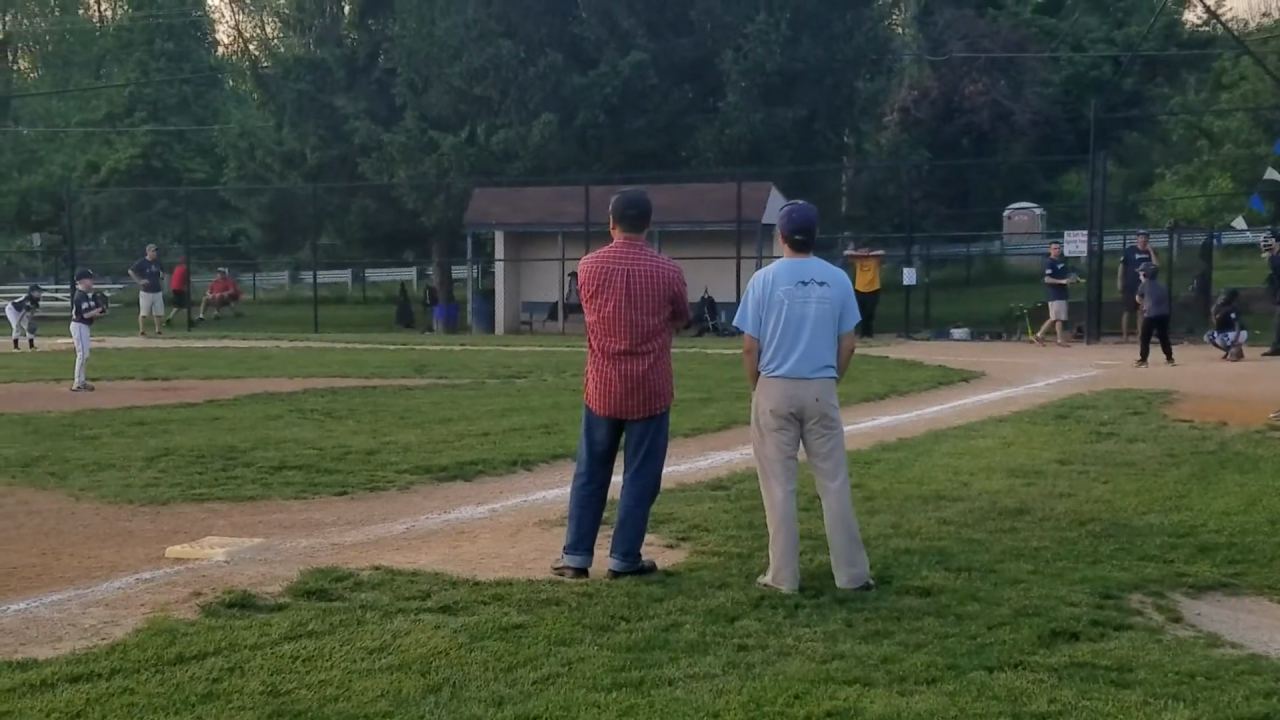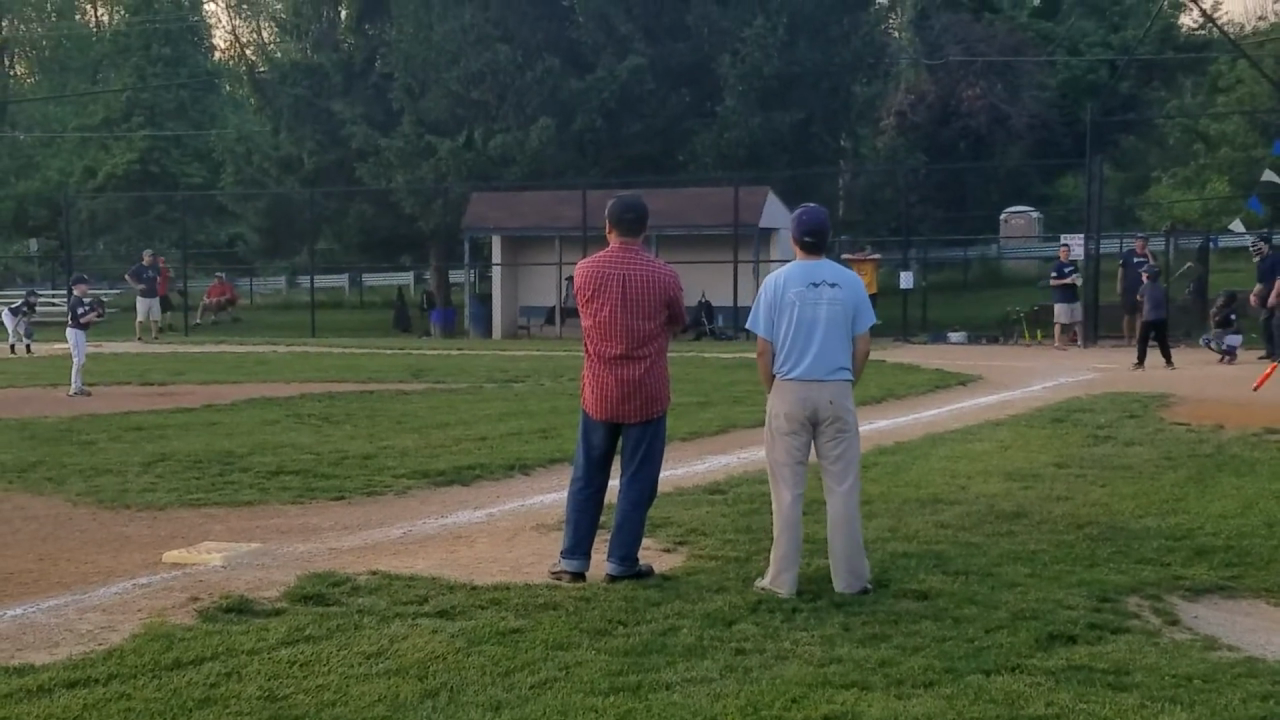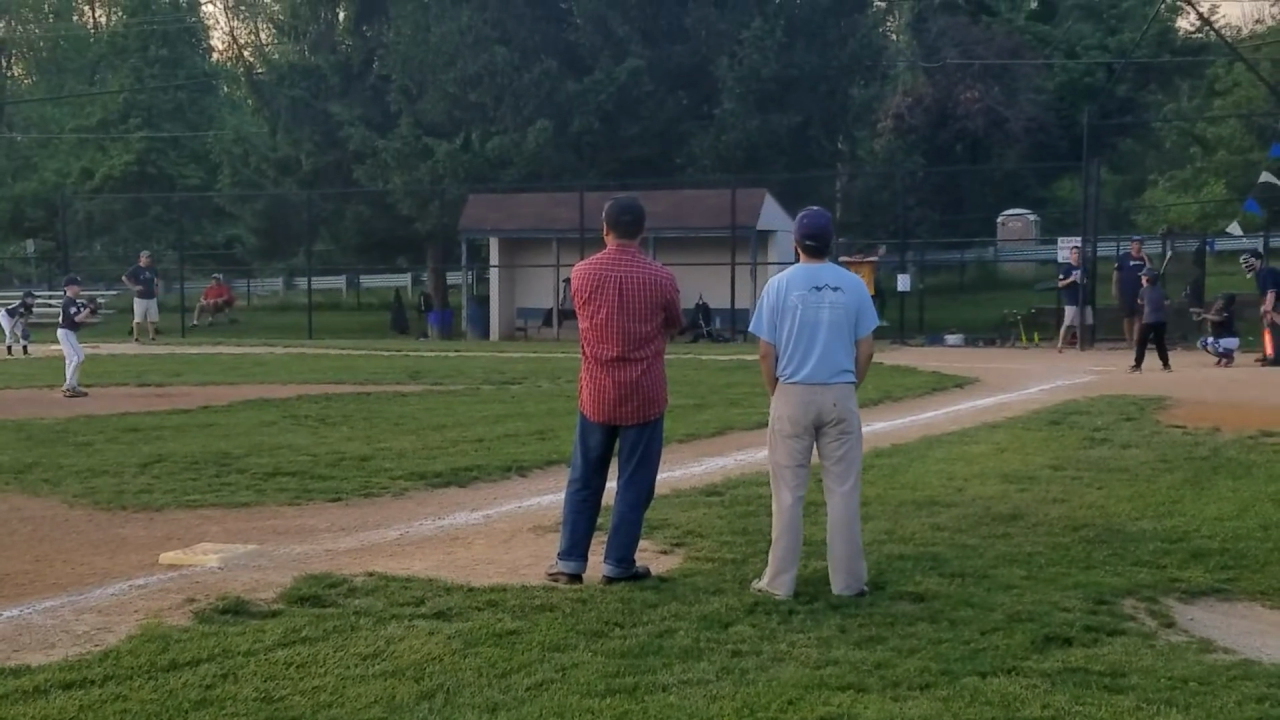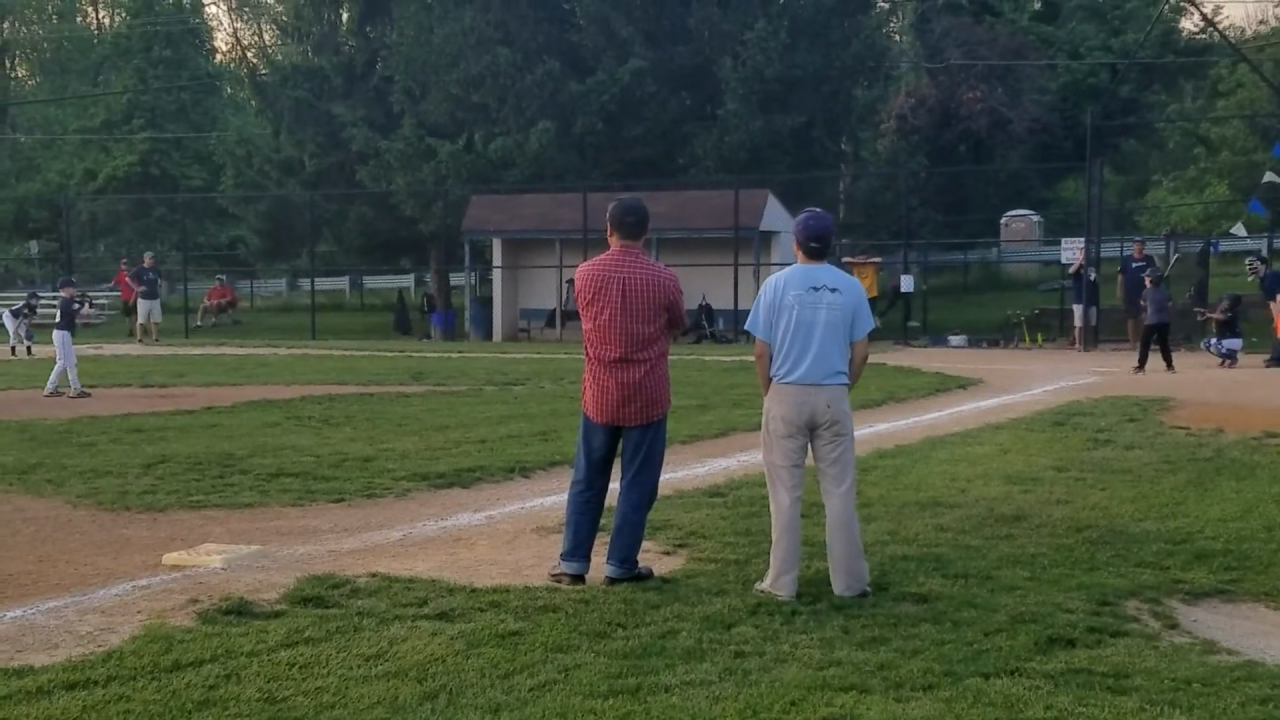
dt=0.4s
person 1, frame 1
left shoulder: (765, 279)
right shoulder: (837, 279)
left elbow: (750, 346)
right elbow: (848, 344)
left wrist: (757, 387)
left hip: (775, 391)
right hip: (821, 391)
left knee: (779, 486)
right knee: (834, 484)
left ankle: (783, 575)
right ankle: (851, 572)
person 1, frame 2
left shoulder: (777, 281)
right shoulder: (850, 281)
left elbow: (763, 349)
right elbow: (862, 347)
left wrist: (772, 392)
left hip: (789, 393)
right hip: (836, 394)
left knee: (787, 490)
right knee: (842, 489)
left ankle: (782, 579)
right ankle: (850, 578)
person 1, frame 3
left shoulder: (780, 284)
right shoulder: (854, 285)
left elbow: (766, 352)
right elbow: (866, 350)
left wrist: (776, 394)
left hip: (793, 397)
right hip: (840, 397)
left knee: (788, 492)
right knee: (843, 491)
left ankle: (779, 581)
right ankle: (847, 580)
person 1, frame 4
left shoulder: (777, 284)
right shoulder: (850, 287)
left elbow: (762, 351)
right elbow: (861, 352)
left wrist: (769, 393)
left hip: (786, 396)
right hip: (833, 398)
left knee: (786, 493)
right knee: (840, 492)
left ankle: (782, 582)
right ankle: (849, 581)
person 2, frame 1
left shoulder: (589, 266)
right shoulder: (668, 271)
right elbow: (682, 320)
left hip: (602, 387)
right hip: (650, 389)
left knee: (590, 473)
right knee: (641, 477)
left ankle: (576, 556)
right ankle: (624, 559)
person 2, frame 2
left shoulder: (584, 271)
right shoulder: (664, 275)
right elbow: (677, 324)
left hip: (599, 391)
right hip: (646, 392)
left knee: (587, 478)
right knee: (637, 481)
left ankle: (573, 560)
right ankle: (621, 563)
person 2, frame 3
left shoulder: (581, 273)
right shoulder: (661, 277)
right elbow: (674, 326)
left hip: (596, 393)
right hip: (643, 394)
left knee: (584, 480)
right knee: (635, 484)
left ankle: (570, 562)
right ankle: (618, 565)
person 2, frame 4
left shoulder: (585, 274)
right shoulder: (664, 279)
right elbow: (678, 327)
left hip: (599, 394)
right hip: (647, 396)
left knee: (587, 481)
right knee: (637, 485)
left ankle: (572, 563)
right ankle: (620, 566)
